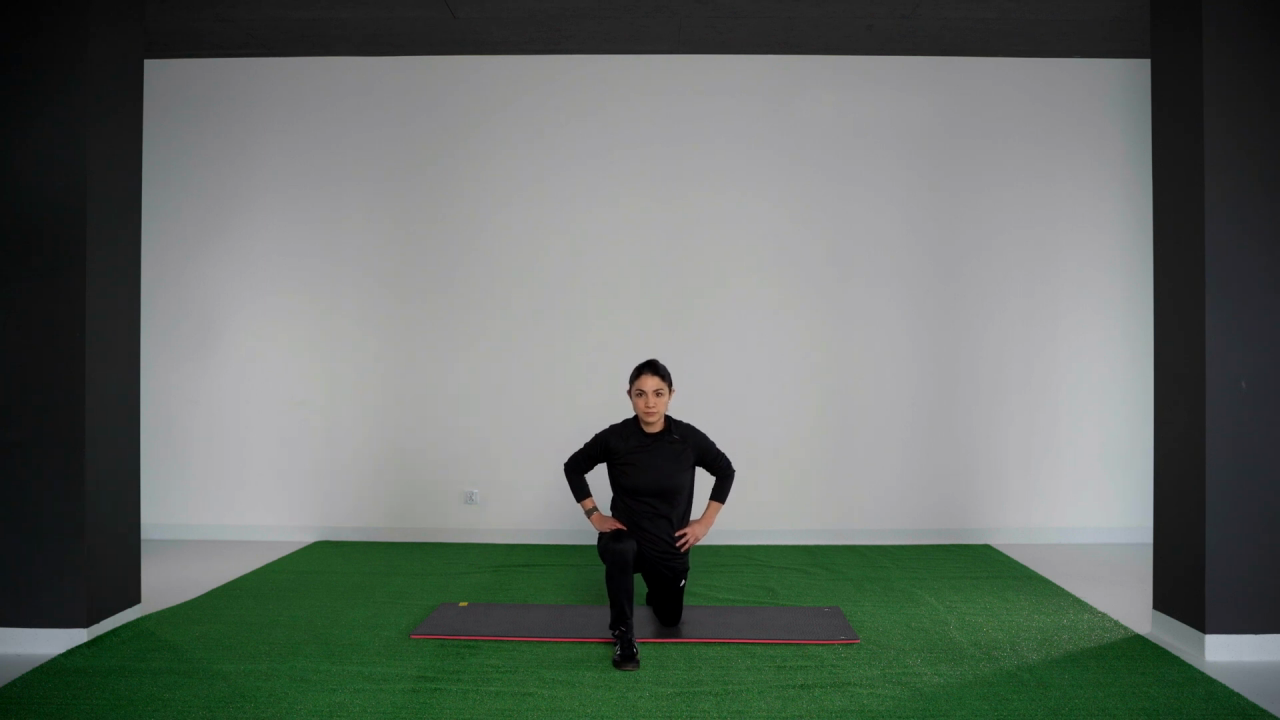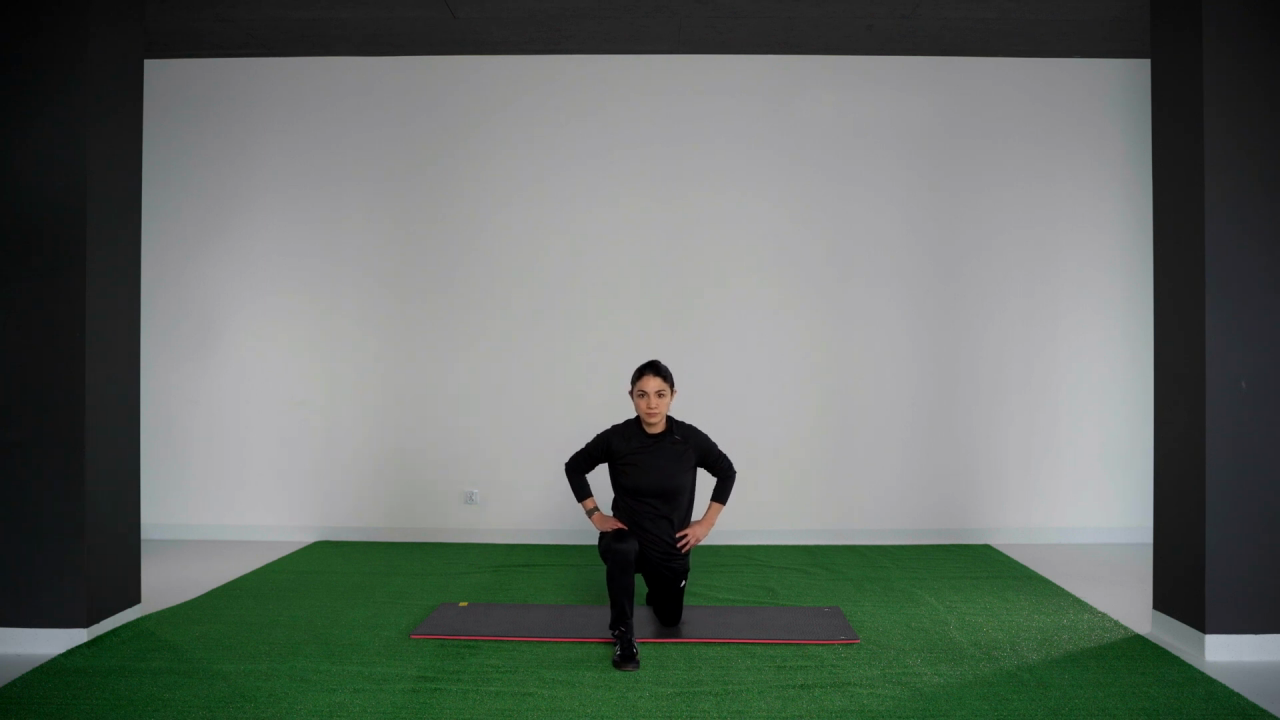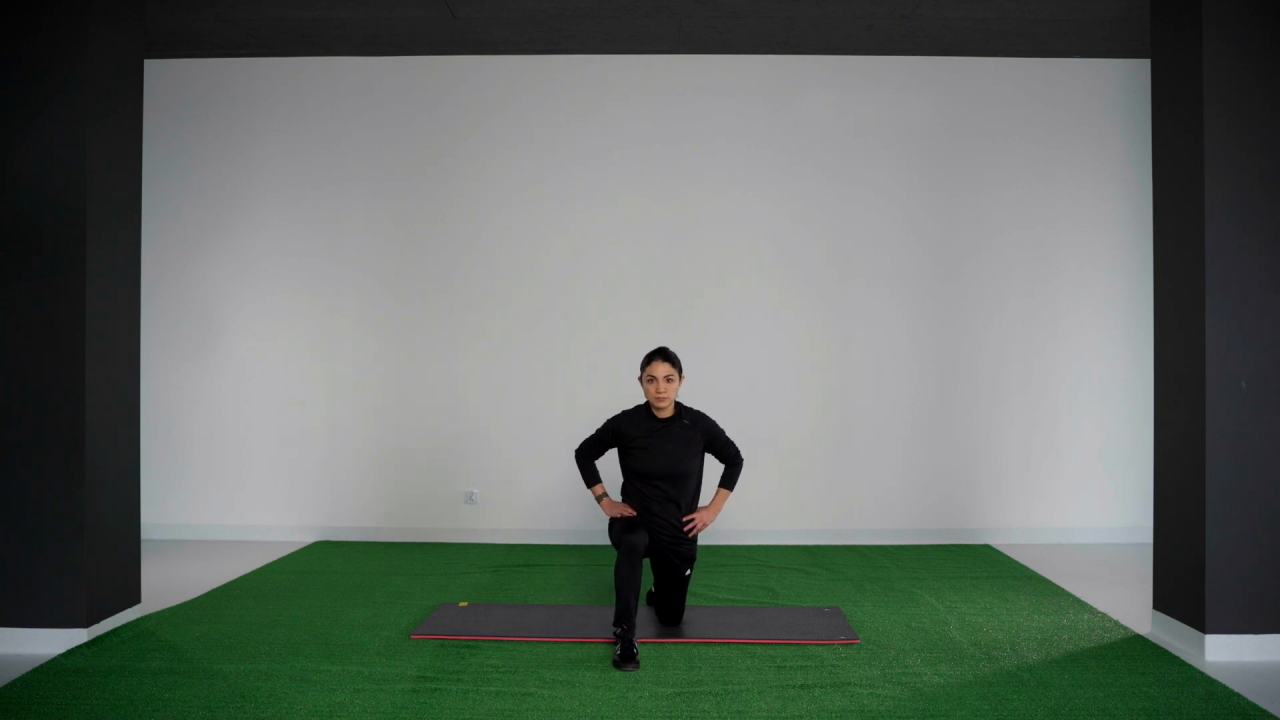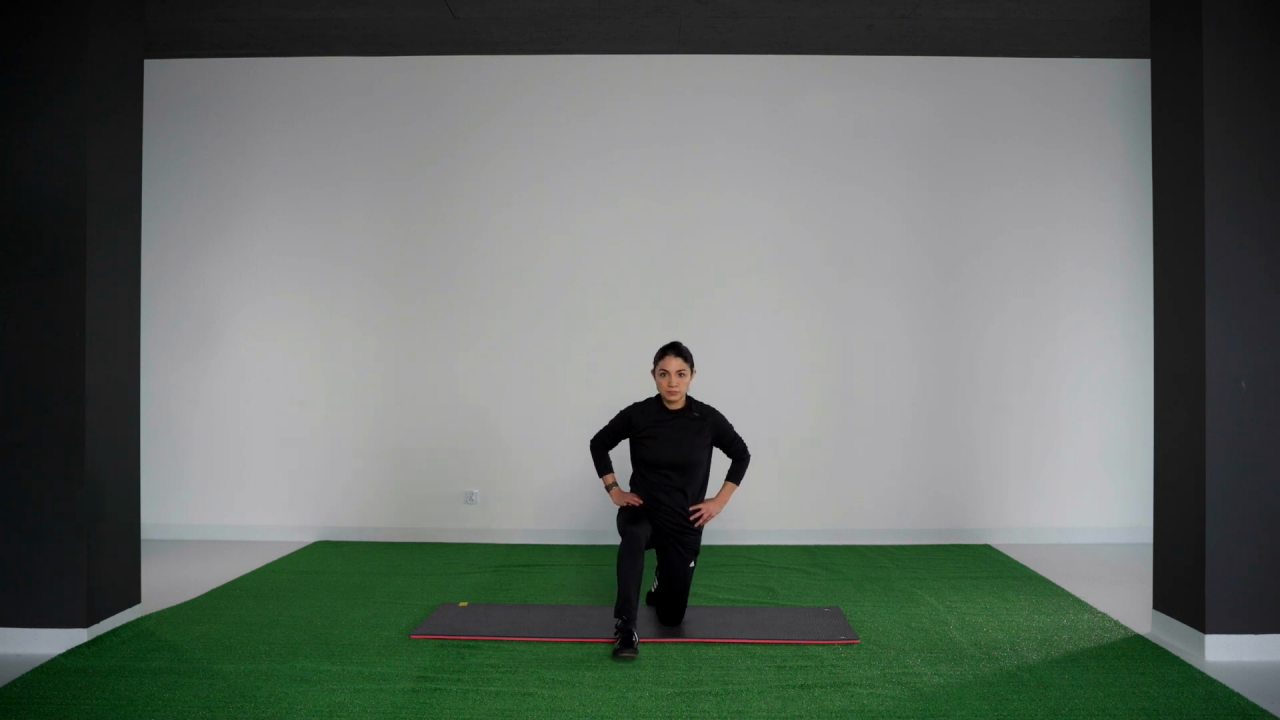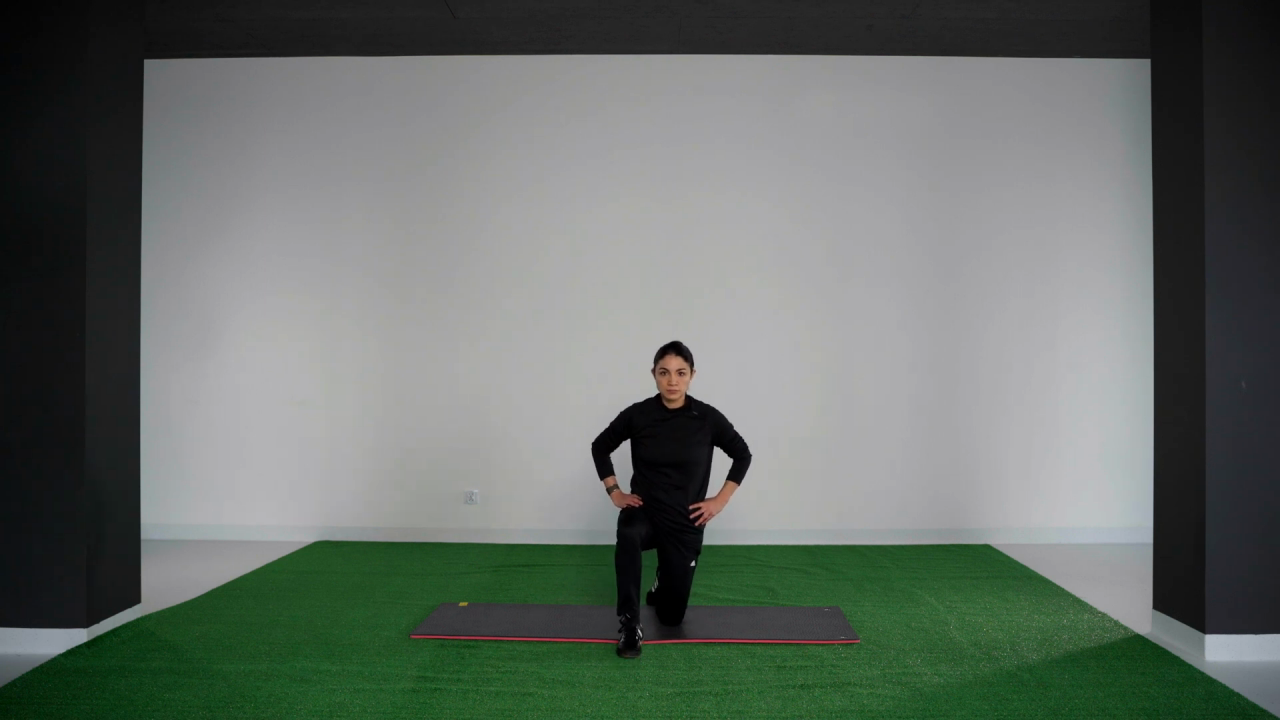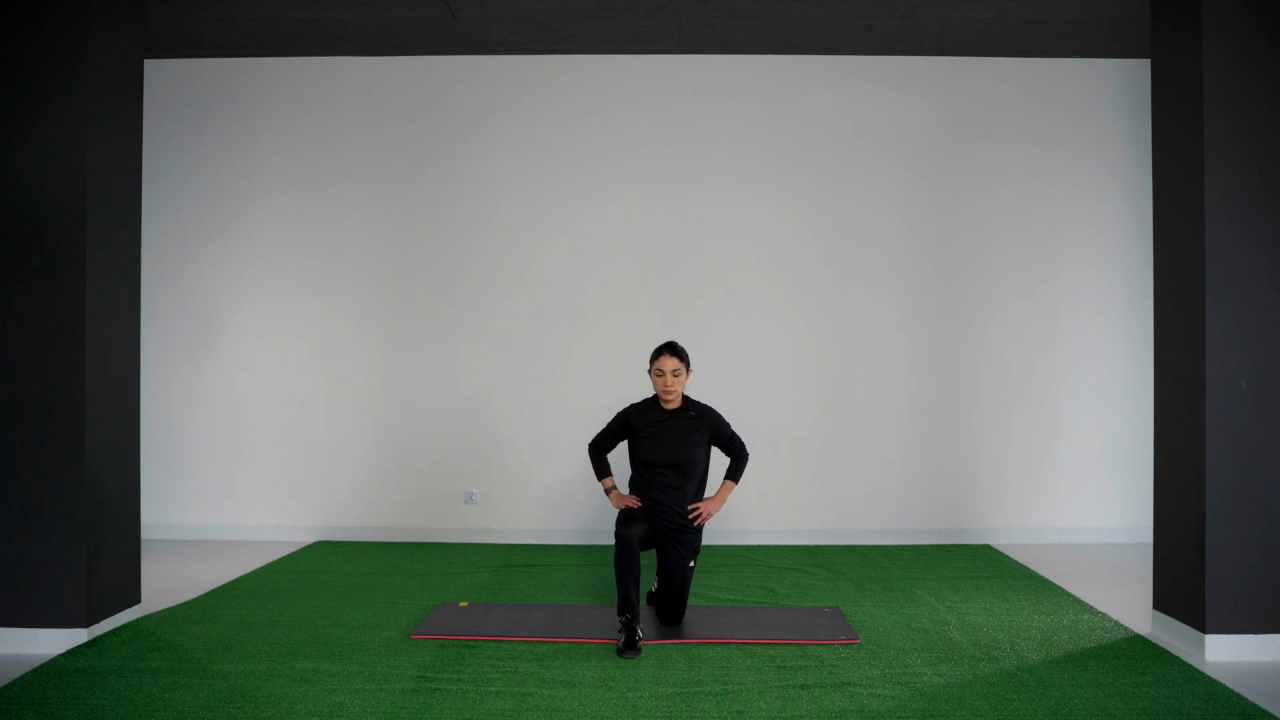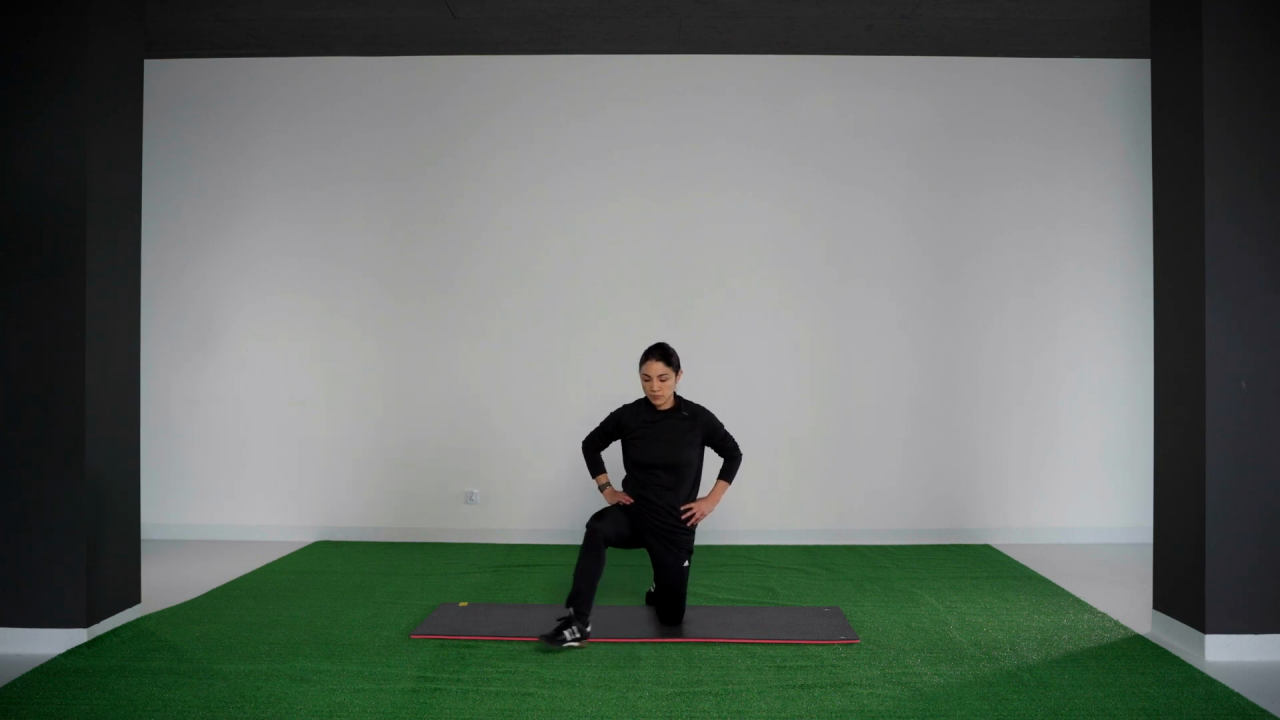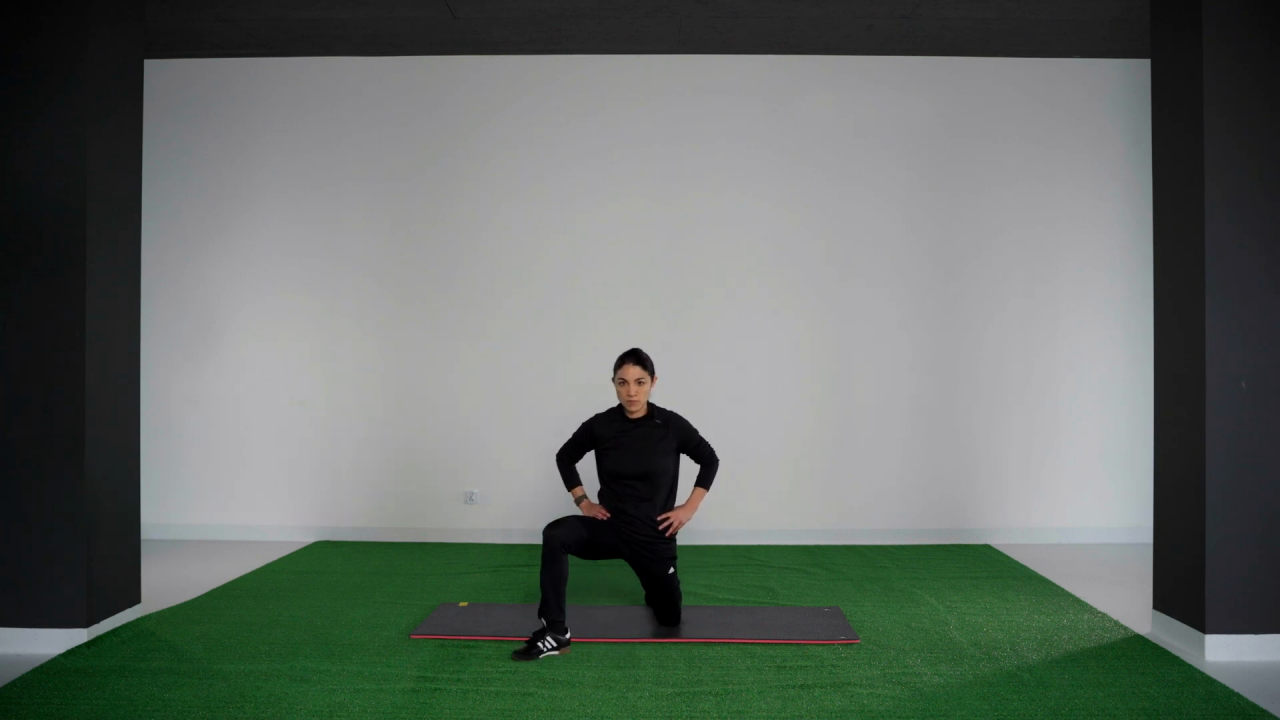
dt=0.3s
person 1, frame 1
left shoulder: (689, 438)
right shoulder: (614, 438)
left elbow: (725, 471)
right elbow: (574, 467)
left wrist: (706, 521)
right wrist: (594, 515)
left hip: (670, 543)
right hip: (624, 536)
left knee: (669, 619)
right knee: (621, 550)
left ankle: (656, 591)
right ankle: (623, 634)
person 1, frame 2
left shoulder: (691, 439)
right shoulder: (616, 438)
left elbow: (727, 472)
right elbow: (575, 468)
left wrist: (707, 523)
right wrist: (595, 515)
left hip: (671, 544)
right hip: (625, 536)
left knee: (669, 619)
right knee: (622, 549)
left ankle: (656, 591)
right ankle: (623, 634)
person 1, frame 3
left shoulder: (698, 425)
right shoulder: (626, 423)
left elbow: (734, 460)
right elbow: (584, 453)
left wrist: (714, 508)
right wrist: (605, 501)
left hip: (679, 530)
right hip: (634, 521)
left knee: (671, 617)
right knee: (633, 542)
left ankle: (659, 588)
right ankle: (624, 634)
person 1, frame 4
left shoulder: (708, 418)
right shoulder: (637, 414)
left elbow: (741, 455)
right elbow: (598, 444)
left wrist: (720, 501)
right wrist: (614, 490)
left hip: (685, 522)
right hip: (642, 511)
left knee: (671, 615)
right knee: (633, 535)
left ankle: (662, 583)
right ankle: (625, 626)
person 1, frame 5
left shoulder: (707, 417)
right shoulder: (637, 414)
left elbow: (742, 454)
right elbow: (600, 447)
left wrist: (721, 499)
right wrist: (614, 492)
left hip: (685, 522)
right hip: (644, 512)
left knee: (671, 616)
right knee: (628, 534)
left ankle: (662, 583)
right ankle: (630, 624)
person 1, frame 6
left shoulder: (705, 417)
right shoulder: (634, 415)
left elbow: (740, 453)
right elbow: (597, 447)
left wrist: (719, 499)
right wrist: (612, 493)
left hip: (683, 523)
right hip: (642, 513)
left knee: (671, 616)
right knee: (626, 534)
left ankle: (662, 583)
right ankle: (630, 625)
person 1, frame 7
left shoulder: (697, 418)
right shoulder: (628, 416)
left elbow: (733, 454)
right elbow: (590, 445)
left wrist: (712, 500)
right wrist: (606, 489)
left hip: (674, 525)
right hip: (632, 513)
left knee: (671, 616)
right knee: (598, 528)
left ankle: (661, 583)
right ankle: (577, 624)
person 1, frame 8
left shoulder: (672, 425)
right shoulder: (600, 425)
left elbow: (709, 460)
right elbow: (565, 458)
left wrist: (690, 508)
right wrist: (583, 502)
left hip: (653, 534)
right hip: (609, 528)
left knee: (670, 618)
right knee: (555, 534)
left ankle: (664, 582)
right ankle: (555, 633)
